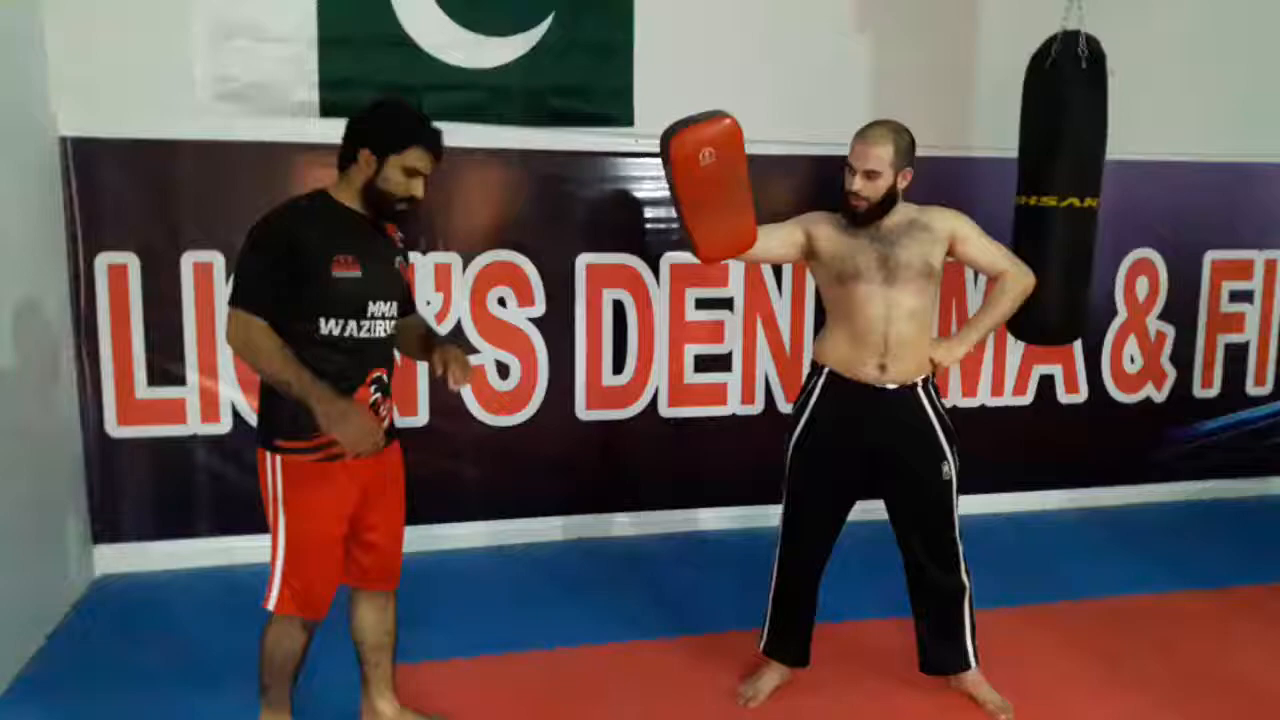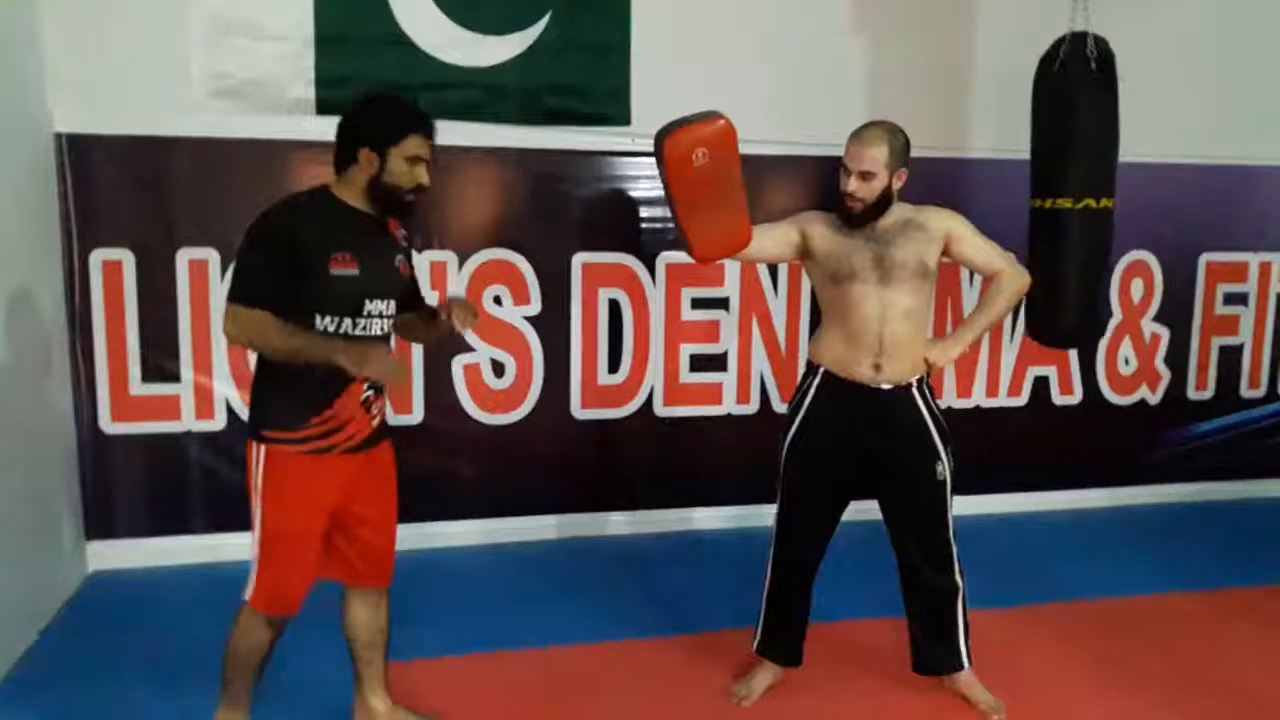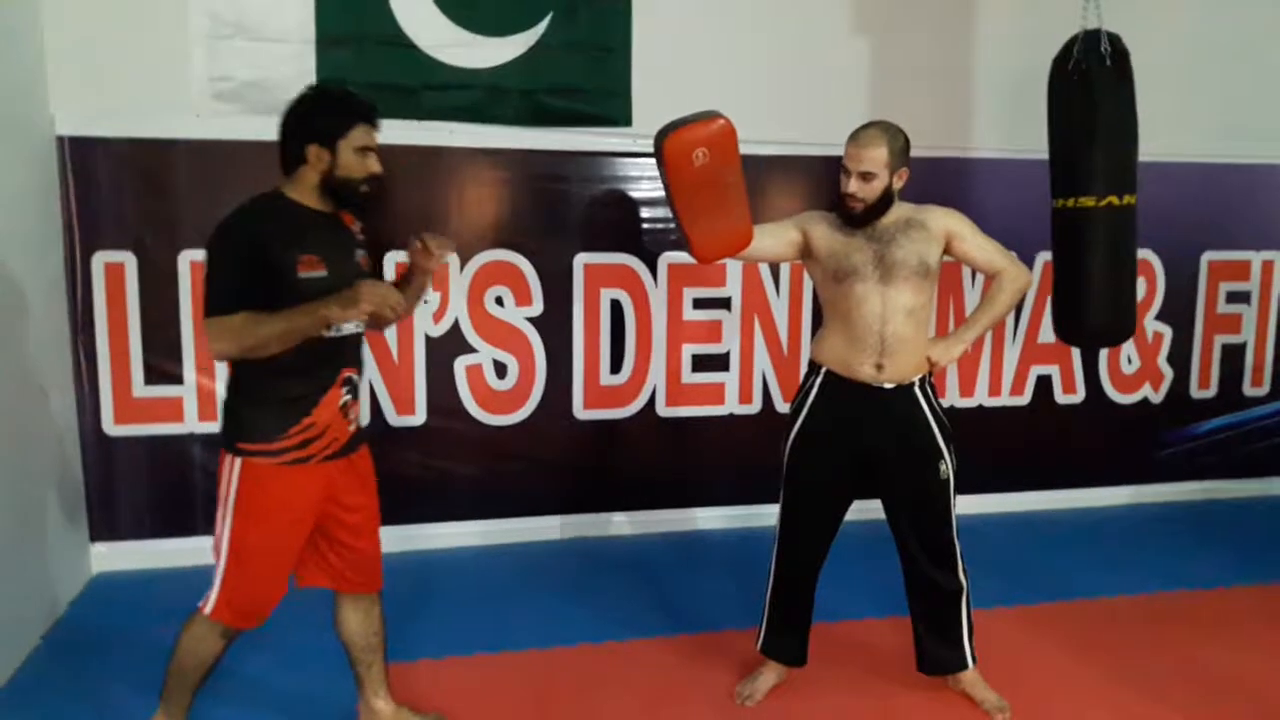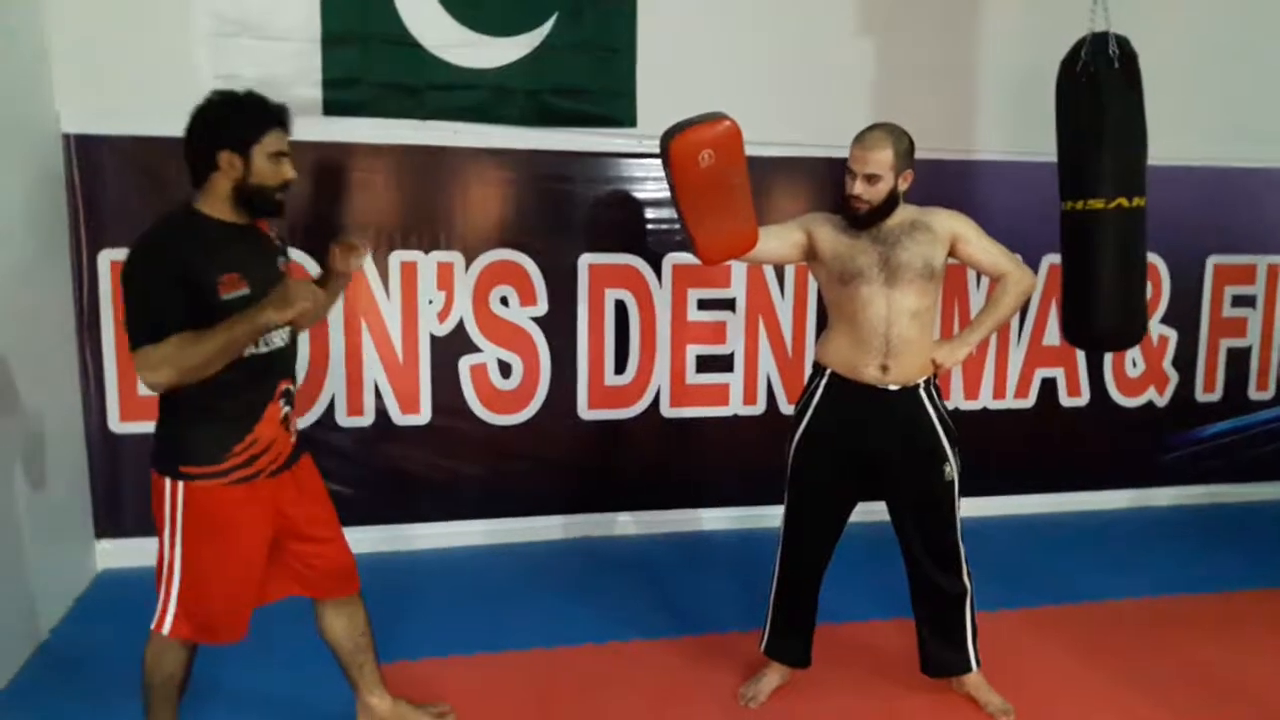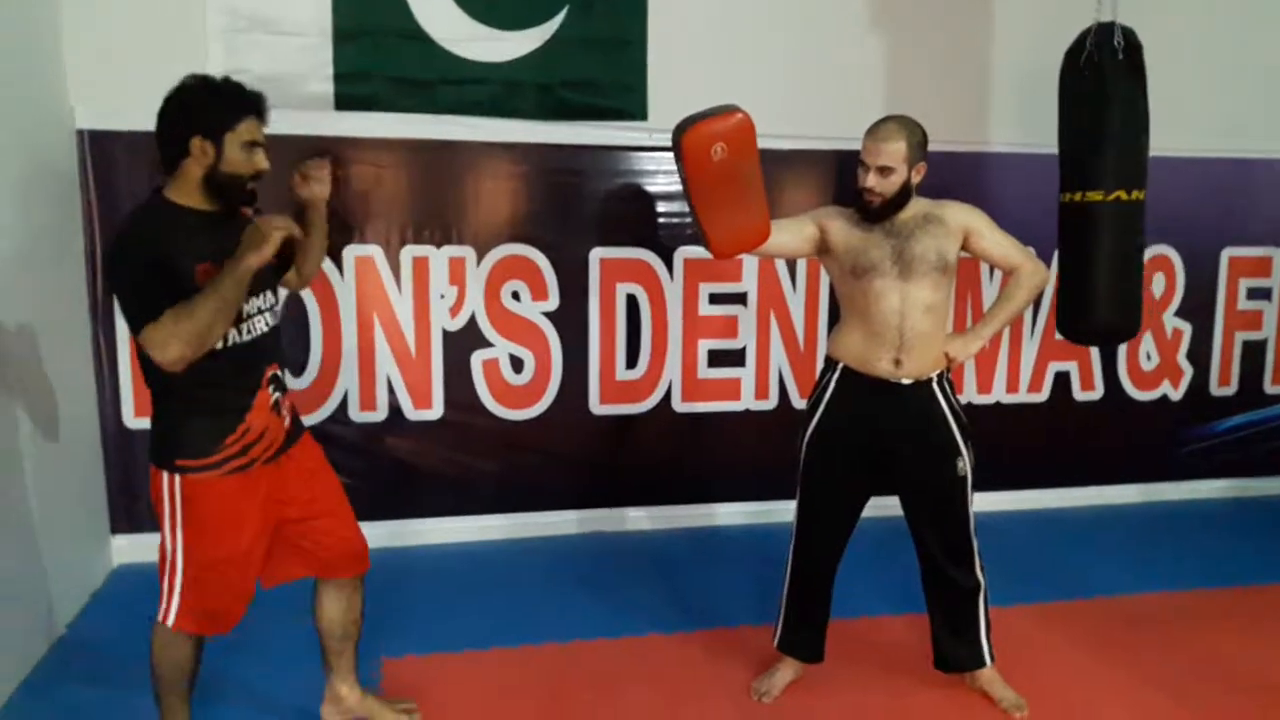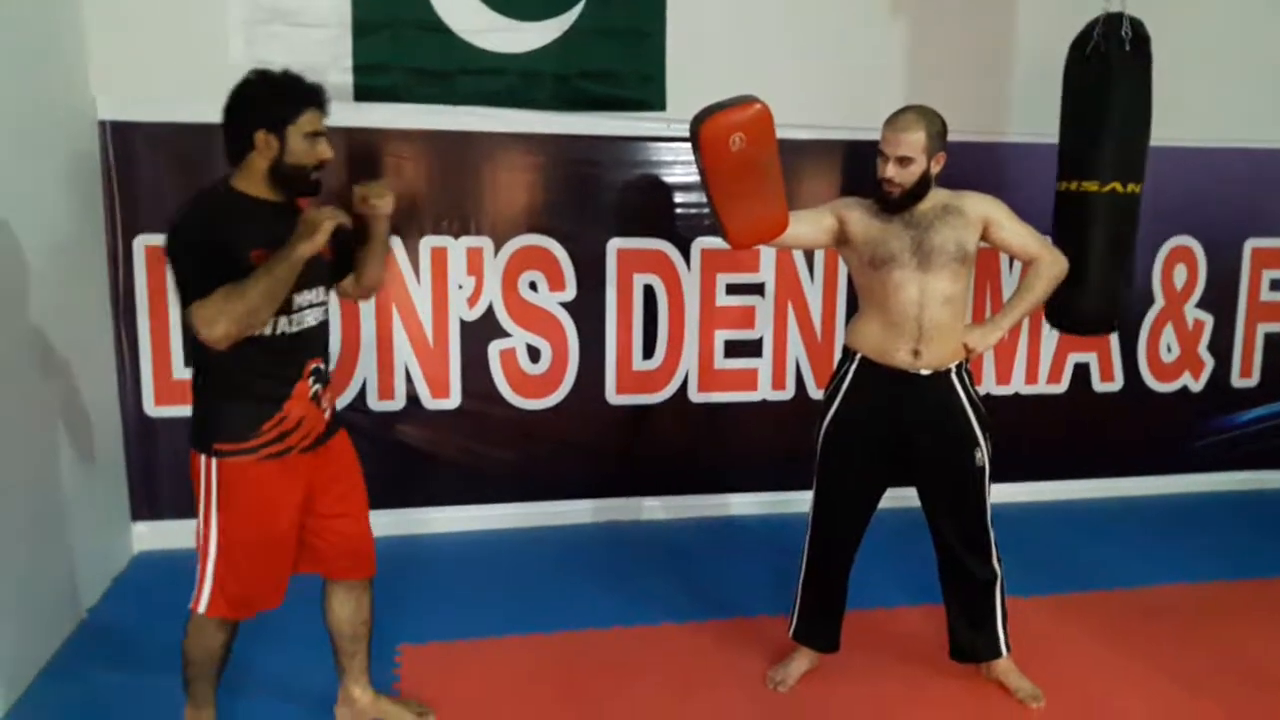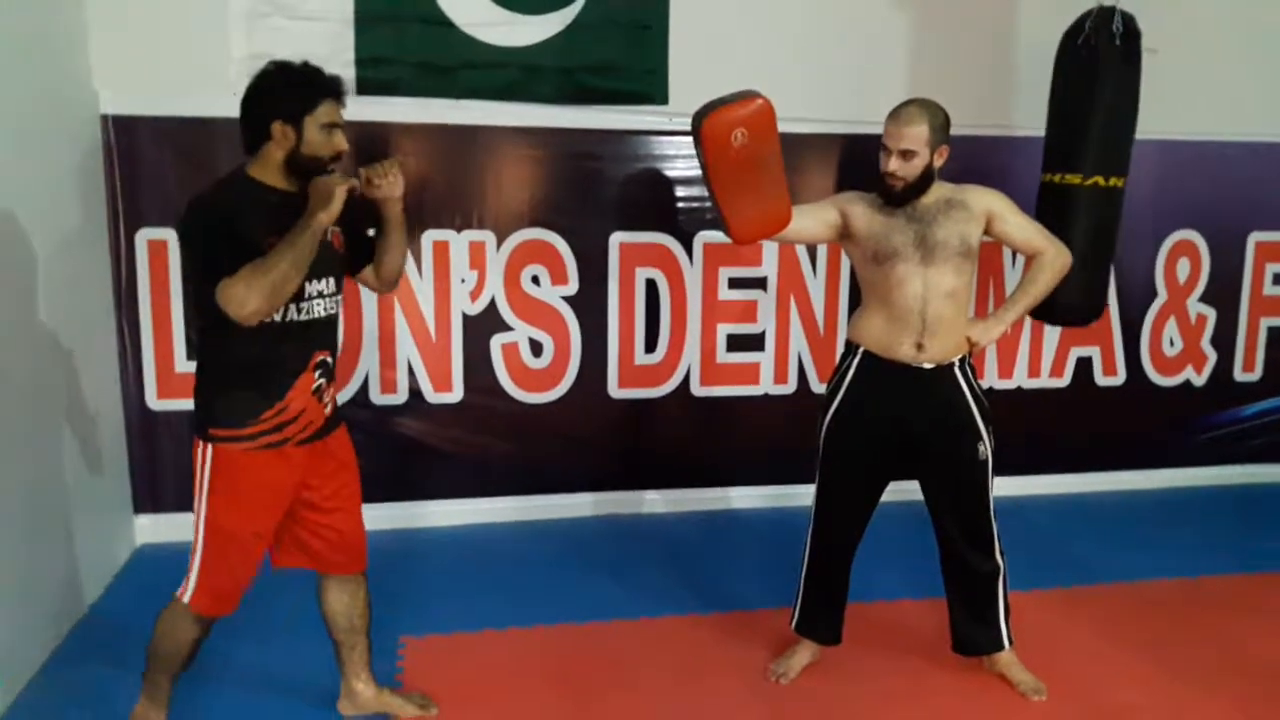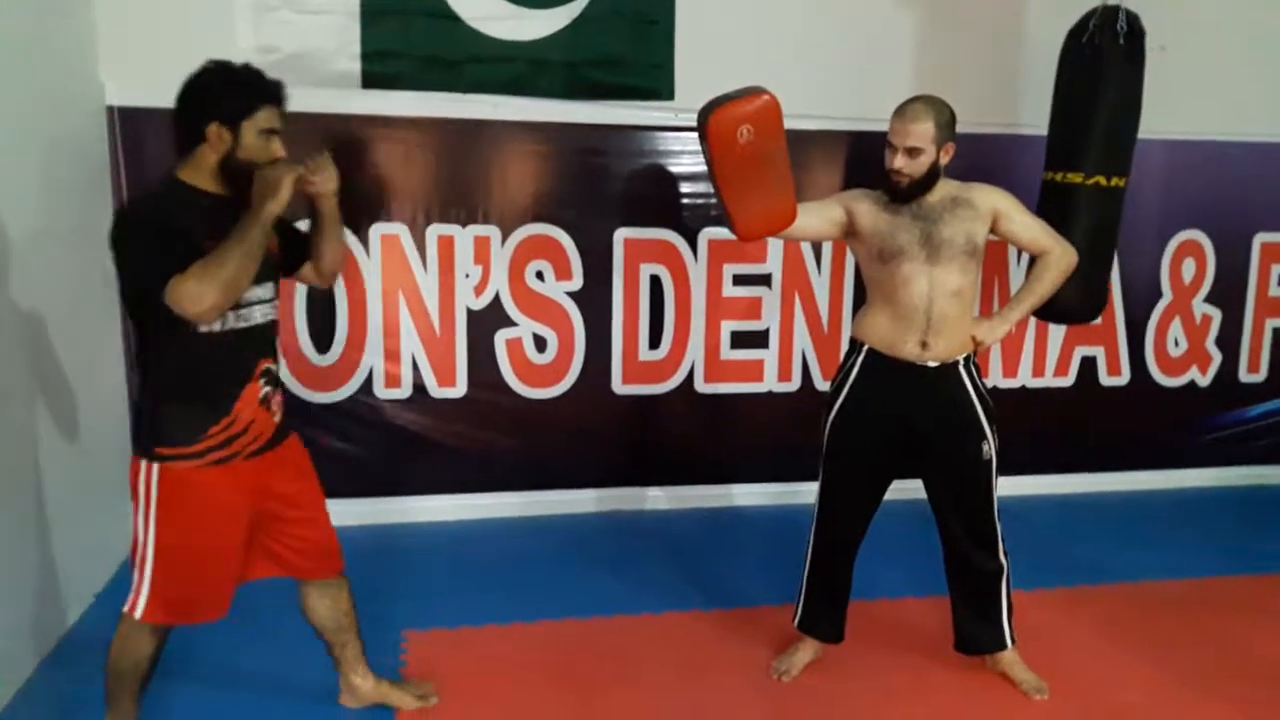
dt=0.3s
person 1, frame 1
left shoulder: (388, 237)
right shoulder: (289, 229)
right elbow: (244, 330)
left wrist: (436, 348)
right wrist: (324, 405)
left hip: (375, 440)
right hip: (304, 448)
left knee: (378, 577)
right knee: (299, 596)
person 1, frame 2
left shoulder: (390, 233)
right shoulder: (290, 225)
left elbow: (405, 316)
right elbow: (242, 323)
left wrist: (443, 317)
right wrist: (343, 352)
left hip: (368, 439)
right hip: (293, 443)
left knee: (370, 574)
right knee: (275, 591)
person 1, frame 3
left shoulder: (347, 226)
right shoulder: (250, 230)
left elbow: (377, 313)
right elbow: (223, 338)
left wrist: (417, 276)
right wrist: (335, 305)
left hip: (343, 445)
right hip: (268, 454)
left knee: (360, 578)
right knee: (231, 602)
person 1, frame 4
left shoulder: (258, 235)
right shoulder: (165, 250)
right elbow: (158, 369)
left wrist: (332, 281)
right wrist: (262, 313)
left hip: (281, 459)
right hip: (208, 474)
left knee: (335, 580)
right knee: (185, 616)
person 1, frame 5
left shoulder: (238, 217)
right shoulder: (143, 240)
left elbow: (298, 275)
right elbow: (170, 348)
left wrist: (314, 206)
right wrist: (244, 260)
left hip: (283, 440)
right hip: (203, 462)
left knee: (342, 558)
right knee: (191, 607)
person 1, frame 6
left shoulder: (302, 211)
right shoulder: (204, 223)
left elbow: (361, 285)
right elbow: (216, 326)
left wrist: (377, 224)
right wrist: (297, 248)
left hip: (319, 432)
right hip: (241, 448)
left knee: (352, 562)
right knee: (226, 593)
person 1, frame 7
left shoulder: (326, 203)
right shoulder: (217, 212)
left elbow: (384, 276)
right elbow: (247, 303)
left wrist: (391, 208)
right wrist: (314, 220)
left hip: (318, 426)
right hip: (241, 436)
left knee: (344, 558)
right knee: (209, 587)
person 1, frame 8
left shoulder: (249, 207)
right shoulder: (151, 217)
left elbow: (321, 272)
right elbow: (201, 299)
left wrist: (324, 204)
right wrist: (262, 213)
left hip: (268, 436)
right hip: (188, 452)
left knee: (319, 560)
right knee: (158, 600)
person 2, frame 1
left shoulder: (941, 226)
right shoulder: (819, 230)
left elbow: (1017, 276)
left wrist: (963, 341)
left hip: (910, 406)
right hip: (834, 403)
left knee: (936, 546)
right knee: (802, 541)
left ankle: (959, 664)
right ankle: (781, 657)
person 2, frame 2
left shoulder: (936, 226)
right shoulder: (813, 229)
left elbow: (1012, 276)
left wrist: (957, 341)
left hip: (906, 407)
right hip: (828, 403)
left knee: (929, 546)
right knee: (797, 541)
left ankle: (952, 665)
right ankle: (775, 657)
person 2, frame 3
left shoulder: (937, 224)
right shoulder: (815, 229)
left elbow: (1013, 274)
left wrist: (960, 339)
left hip: (907, 406)
right hip: (831, 402)
left knee: (933, 545)
right knee: (800, 541)
left ankle: (957, 664)
right ankle: (779, 656)
person 2, frame 4
left shoulder: (942, 227)
right shoulder: (819, 231)
left elbow: (1018, 277)
left wrist: (964, 342)
left hip: (912, 408)
right hip: (836, 404)
left knee: (937, 547)
right knee: (804, 542)
left ankle: (960, 667)
right ankle: (783, 658)
person 2, frame 5
left shoulder: (954, 220)
right shoulder: (833, 225)
left elbow: (1031, 270)
left wrist: (977, 335)
left hip: (925, 402)
right hip: (848, 398)
left knee: (950, 542)
right knee: (817, 537)
left ankle: (974, 662)
right ankle: (796, 653)
person 2, frame 6
left shoulder: (973, 210)
right shoulder: (851, 215)
left elbow: (1051, 261)
left wrist: (997, 326)
left hip: (944, 392)
right hip: (866, 387)
left knee: (967, 532)
right knee: (834, 526)
left ankle: (991, 652)
right ankle: (811, 642)
person 2, frame 7
left shoulder: (978, 204)
right shoulder: (854, 210)
left elbow: (1055, 255)
left wrist: (1001, 320)
left hip: (948, 387)
right hip: (869, 382)
left knee: (970, 525)
right knee: (836, 520)
left ankle: (993, 646)
right ankle: (813, 635)
person 2, frame 8
left shoulder: (983, 203)
right shoulder: (859, 208)
left elbow: (1061, 255)
left wrist: (1005, 319)
left hip: (952, 385)
right hip: (873, 380)
left knee: (973, 524)
right knee: (839, 518)
left ankle: (995, 645)
right ankle: (815, 633)
